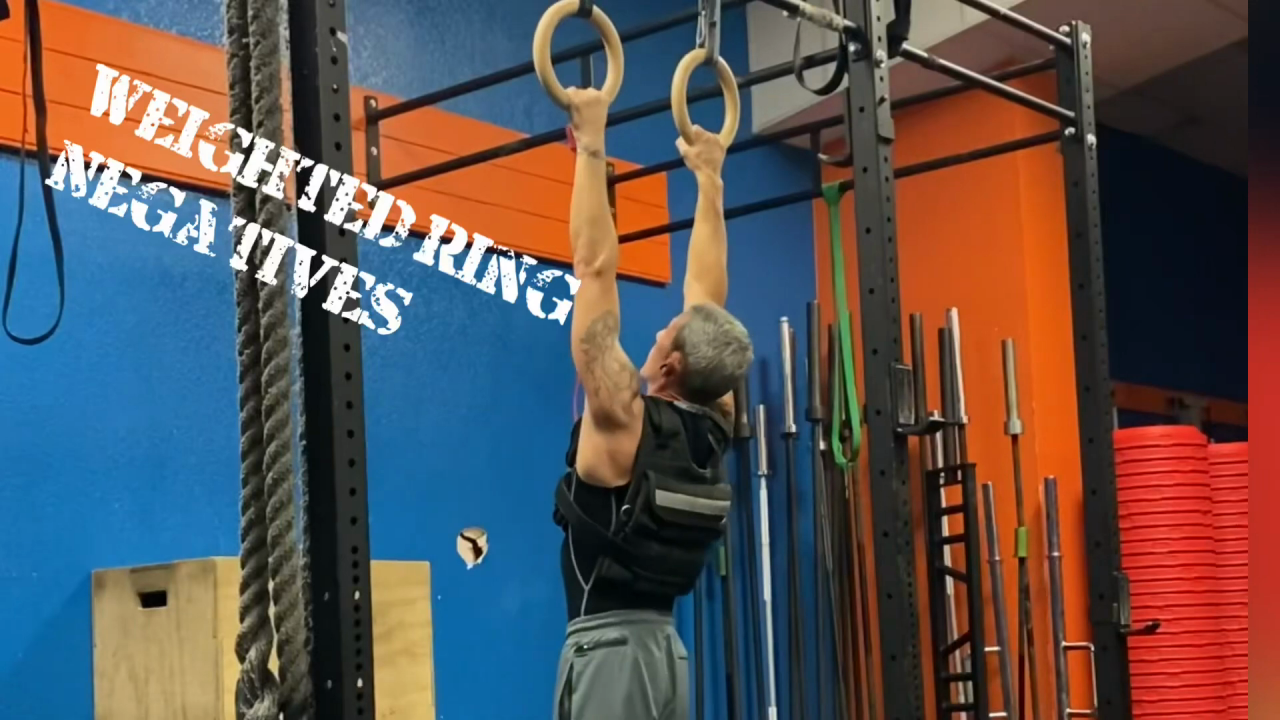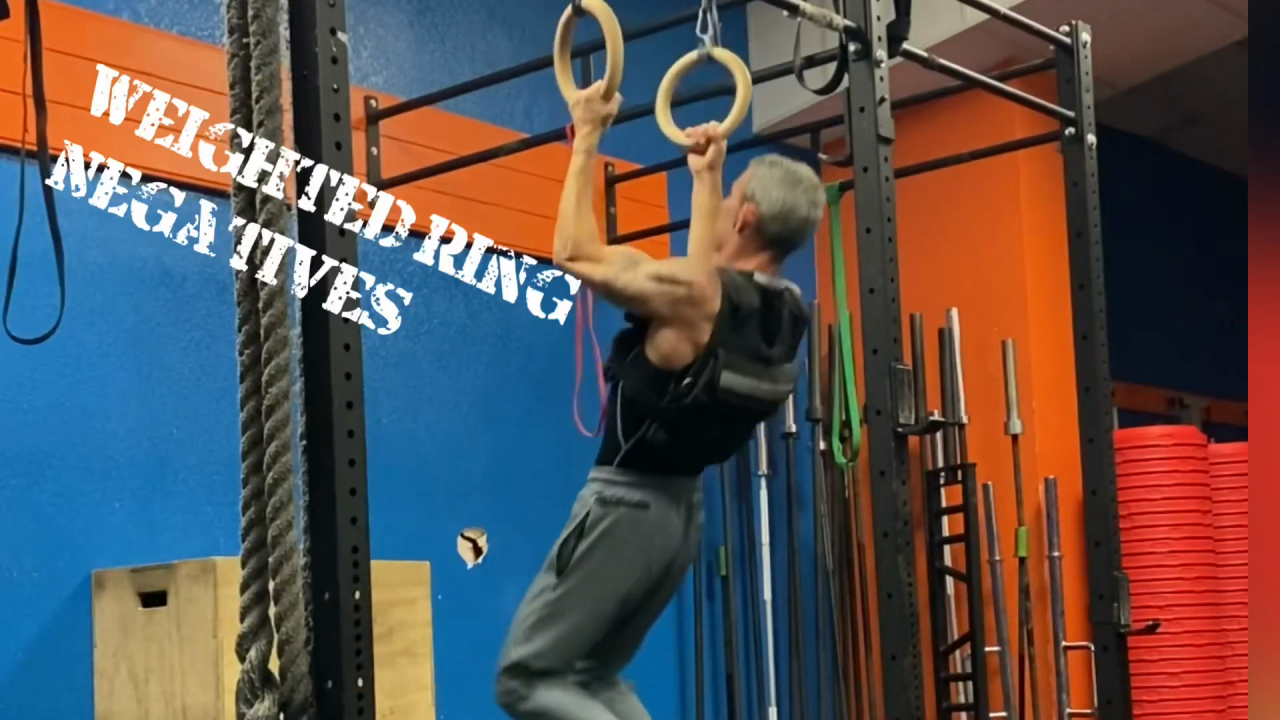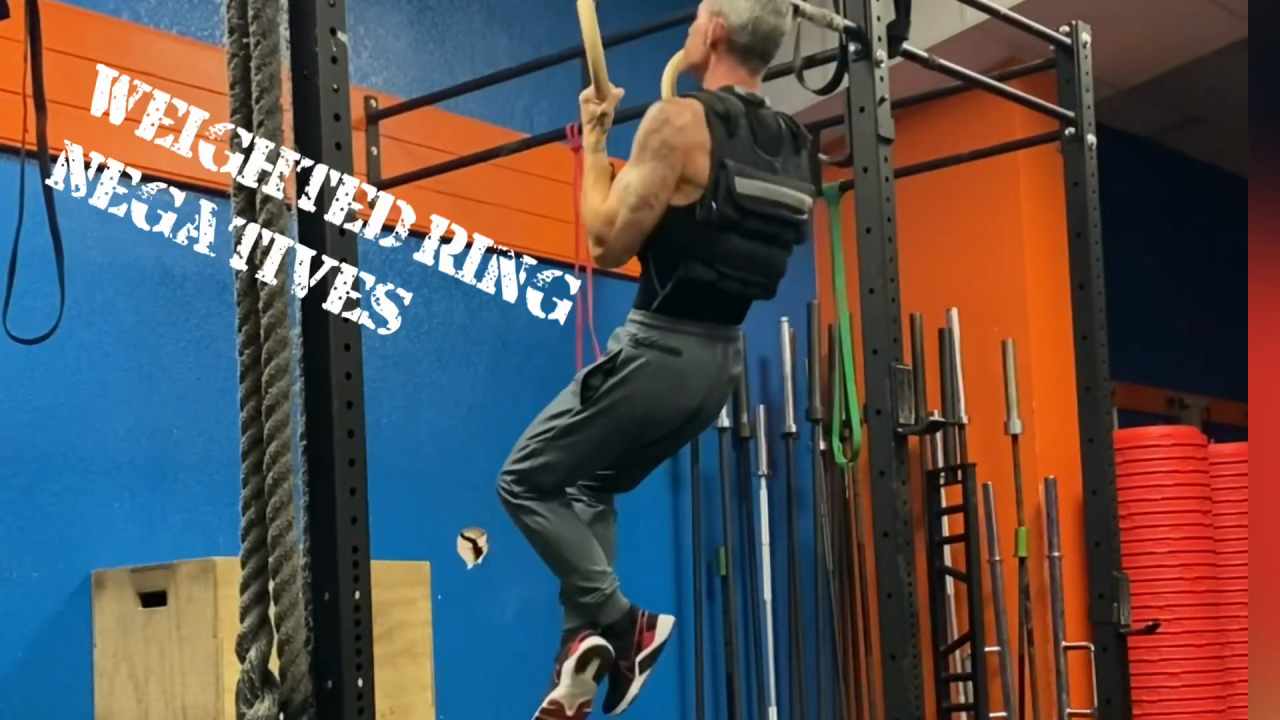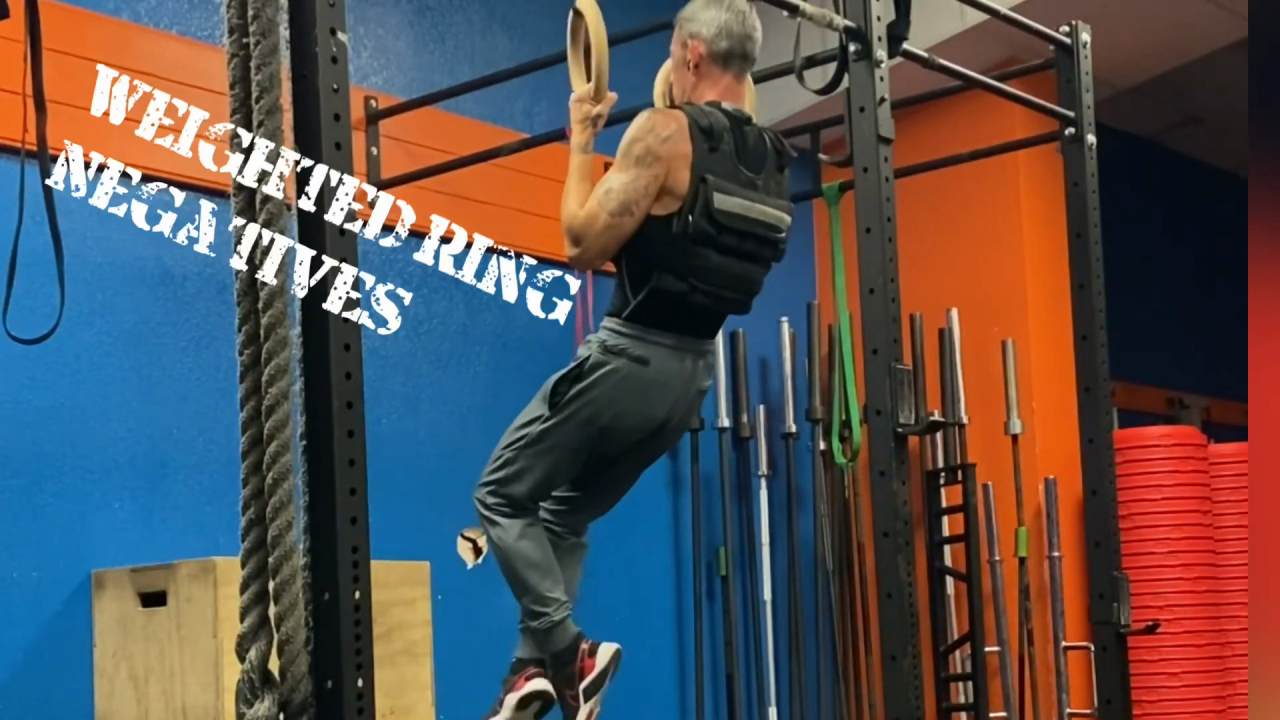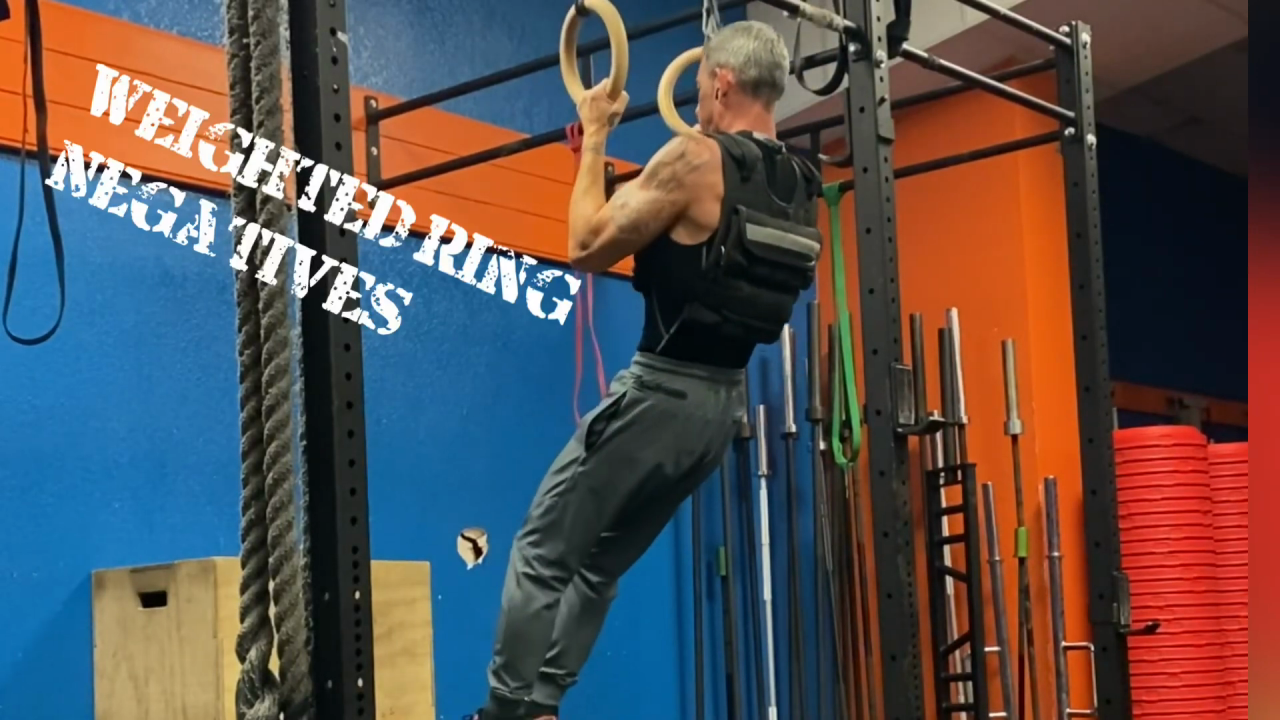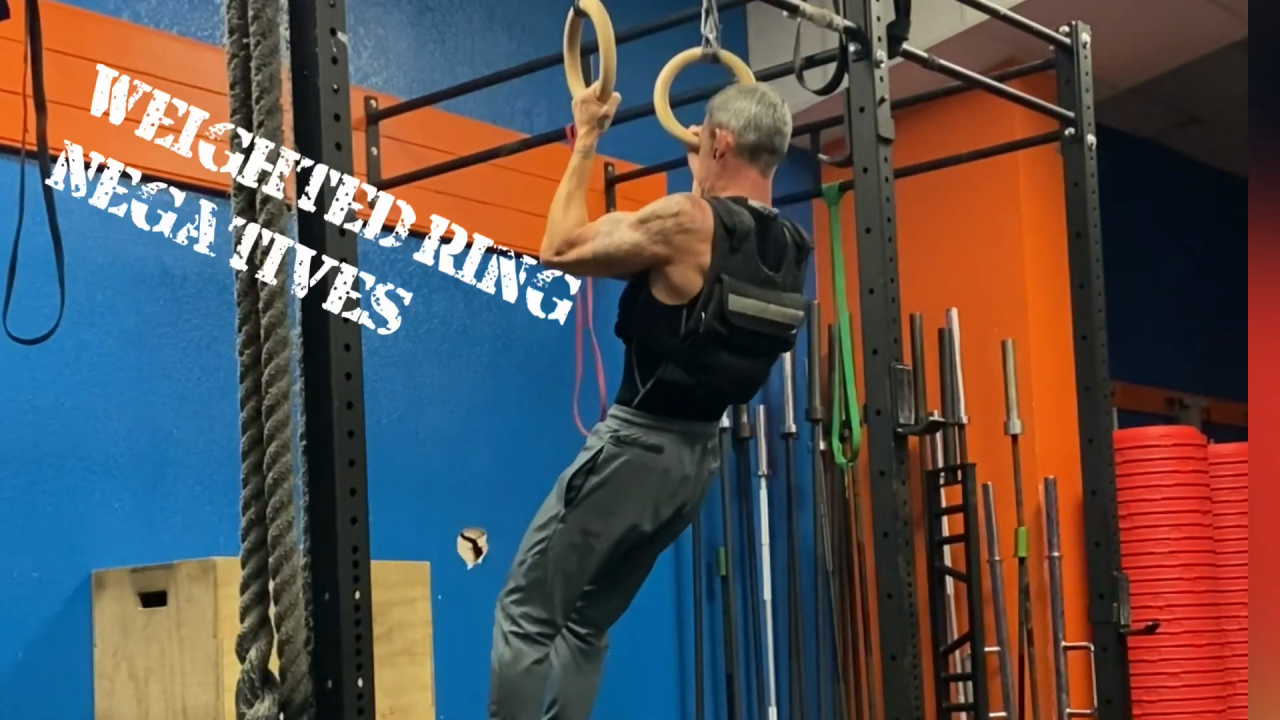
dt=0.7s
person 1, frame 1
left shoulder: (623, 422)
right shoulder: (714, 428)
left elbow: (595, 267)
right elbow: (708, 298)
left wrist: (591, 143)
right wrist: (708, 178)
left hip: (608, 650)
right hip: (664, 649)
person 1, frame 2
left shoulder: (698, 295)
right shoulder: (789, 312)
left elbow: (574, 253)
left wrist: (586, 138)
right wrist: (706, 175)
left hip: (625, 508)
right hip: (680, 513)
person 1, frame 3
left shoulder: (679, 119)
right shoulder: (789, 145)
left elbow: (607, 244)
left wrist: (593, 142)
left hip: (660, 351)
right hip: (719, 358)
left knee: (527, 482)
right knee: (590, 486)
left ankle: (620, 625)
right ankle: (586, 641)
person 1, frame 4
left shoulder: (665, 131)
right shoulder: (770, 162)
left elbow: (583, 244)
left wrist: (581, 140)
left hip: (628, 358)
right hip: (690, 370)
left knee: (503, 497)
right knee: (565, 511)
left ankle: (565, 651)
person 1, frame 5
left shoulder: (695, 159)
right shoulder: (796, 188)
left elbow: (586, 247)
left wrist: (593, 139)
left hip: (659, 394)
right hip: (721, 401)
left knee: (541, 557)
right knee: (596, 568)
person 1, frame 6
left shoulder: (688, 220)
right shoulder: (788, 248)
left elbow: (559, 249)
left wrist: (585, 141)
right wrist: (700, 172)
left hip: (635, 446)
right hip: (696, 453)
left knee: (527, 614)
right knee: (585, 622)
